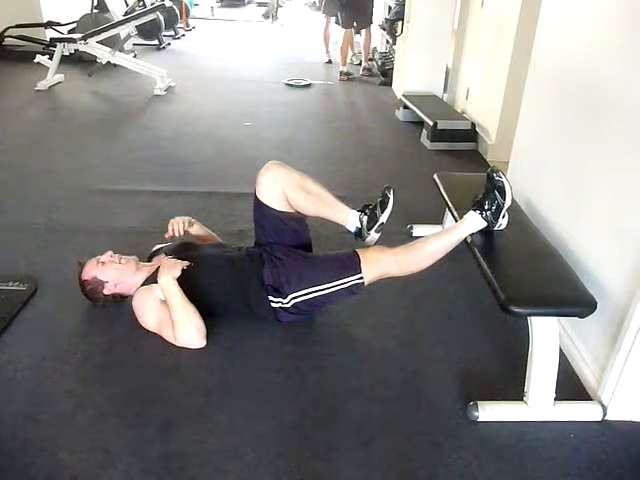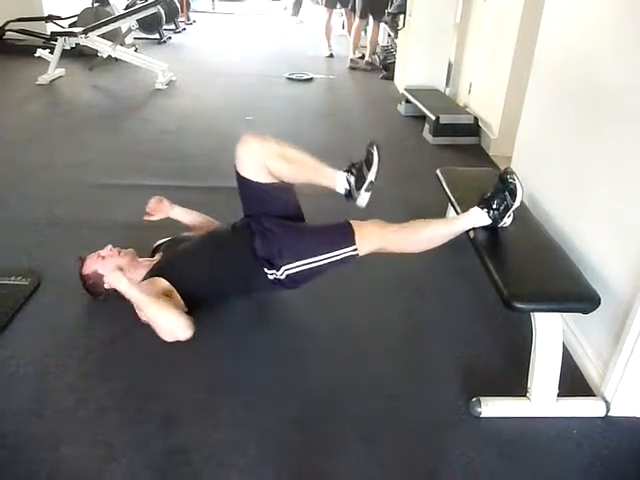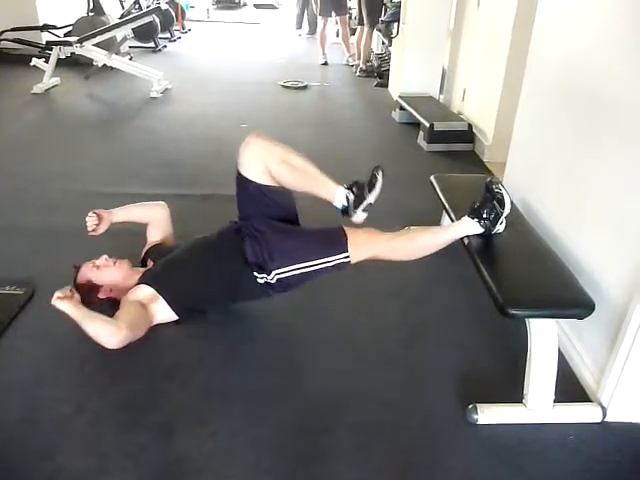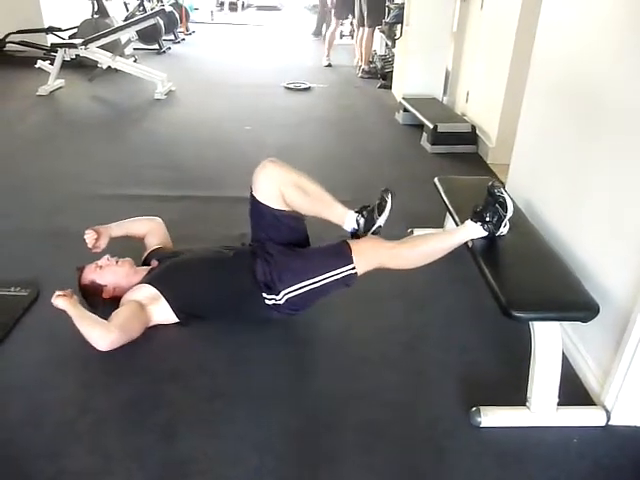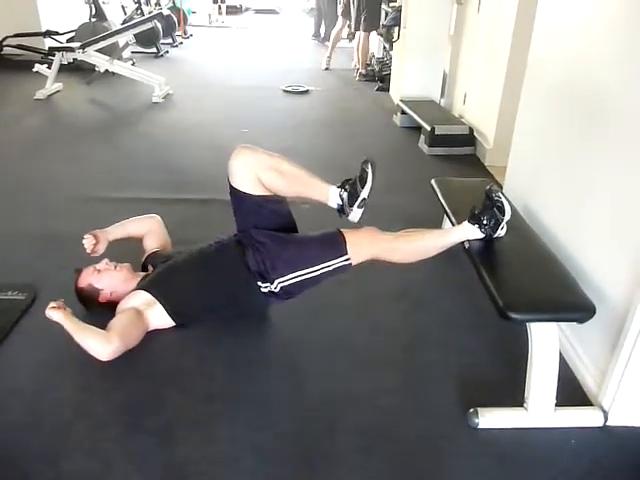
dt=1s
person 1, frame 1
left shoulder: (159, 254)
right shoulder: (147, 301)
right elbow: (194, 338)
left wrist: (191, 226)
right wrist: (168, 283)
left hip: (268, 255)
right hip: (278, 290)
left knee: (273, 174)
right knee: (383, 261)
left ankle: (358, 222)
right ankle: (474, 221)
person 1, frame 2
left shoulder: (163, 251)
right shoulder: (148, 295)
left elbow: (212, 232)
right elbow: (181, 330)
left wrist: (173, 211)
right wrist: (130, 288)
left hip: (261, 231)
right hip: (273, 259)
left knee: (253, 148)
right knee: (376, 234)
left ankle: (346, 182)
right ankle: (479, 216)
person 1, frame 3
left shoulder: (152, 254)
right shoulder: (137, 302)
left elbow: (160, 209)
right elbow: (116, 336)
left wrist: (110, 215)
right wrist: (71, 307)
left hip: (254, 235)
right hip: (264, 263)
left knee: (256, 148)
right knee: (372, 242)
left ankle: (344, 199)
right ankle: (471, 225)
person 1, frame 4
left shoulder: (156, 260)
right shoulder: (140, 302)
left elbow: (154, 222)
right elbow: (107, 338)
left wrist: (106, 230)
right wrist: (70, 306)
left hip: (264, 254)
right hip: (272, 285)
left knee: (270, 173)
right knee: (376, 251)
left ankle: (353, 221)
right ankle: (475, 228)
person 1, frame 5
left shoulder: (153, 264)
right shoulder: (135, 307)
left elbow: (153, 221)
right elbow: (108, 347)
left wrist: (104, 234)
right wrist: (64, 318)
left hip: (254, 246)
right hip: (266, 273)
left knee: (245, 160)
right knee: (372, 241)
left ankle: (339, 198)
right ankle: (472, 229)
